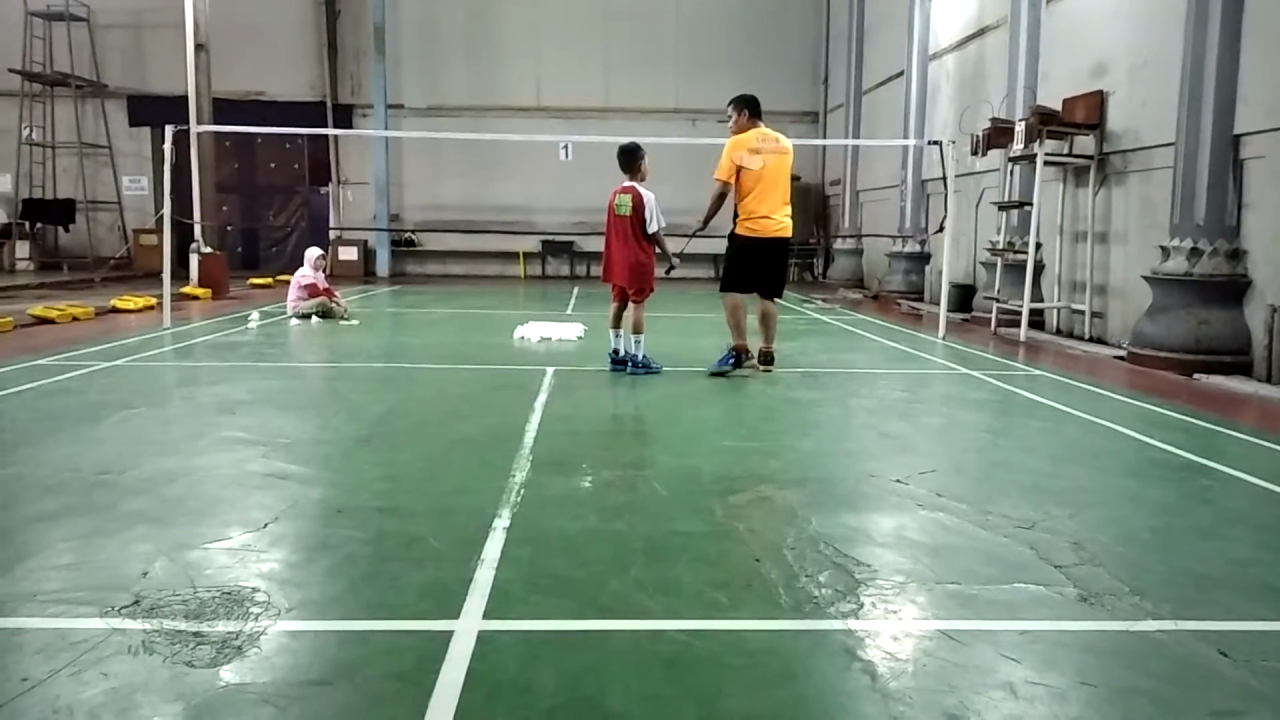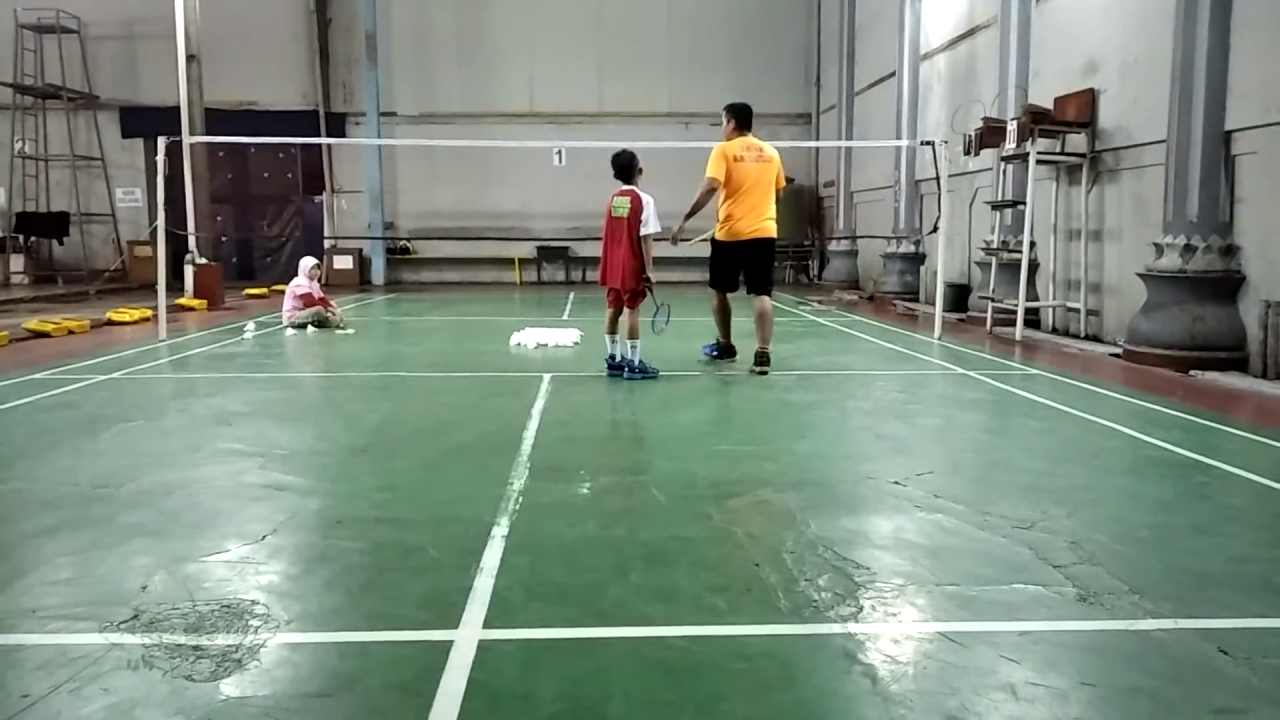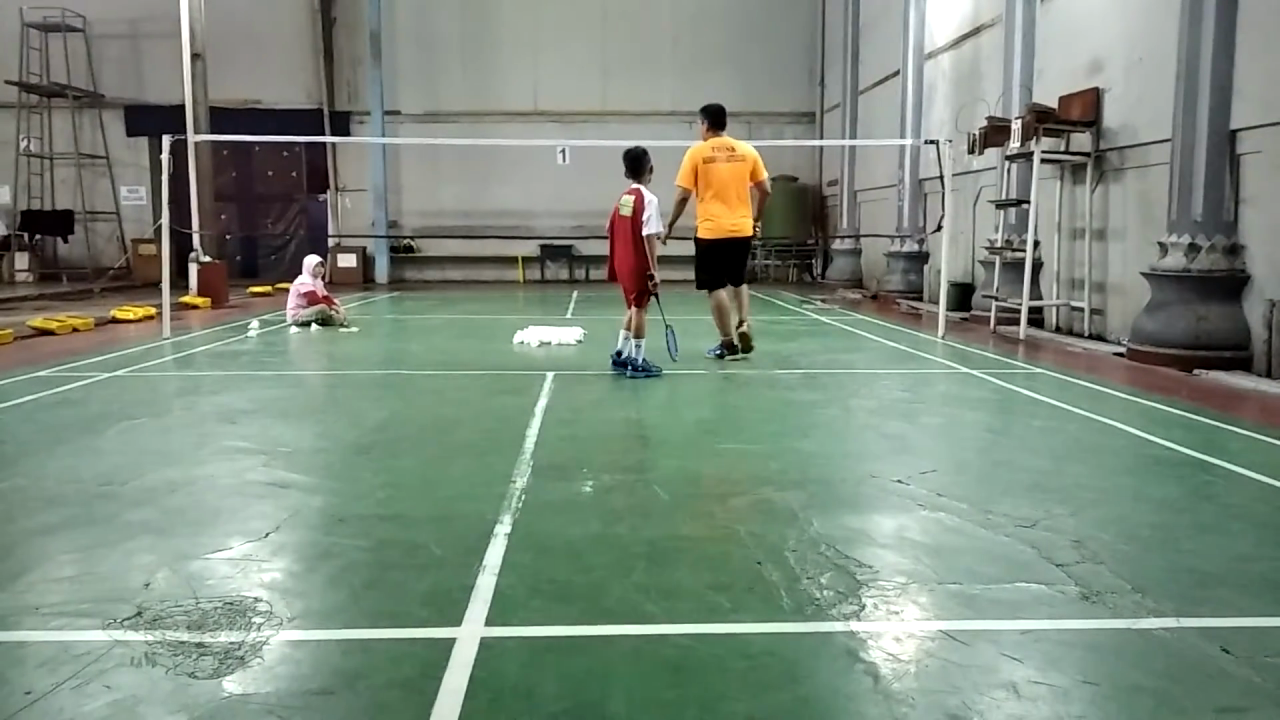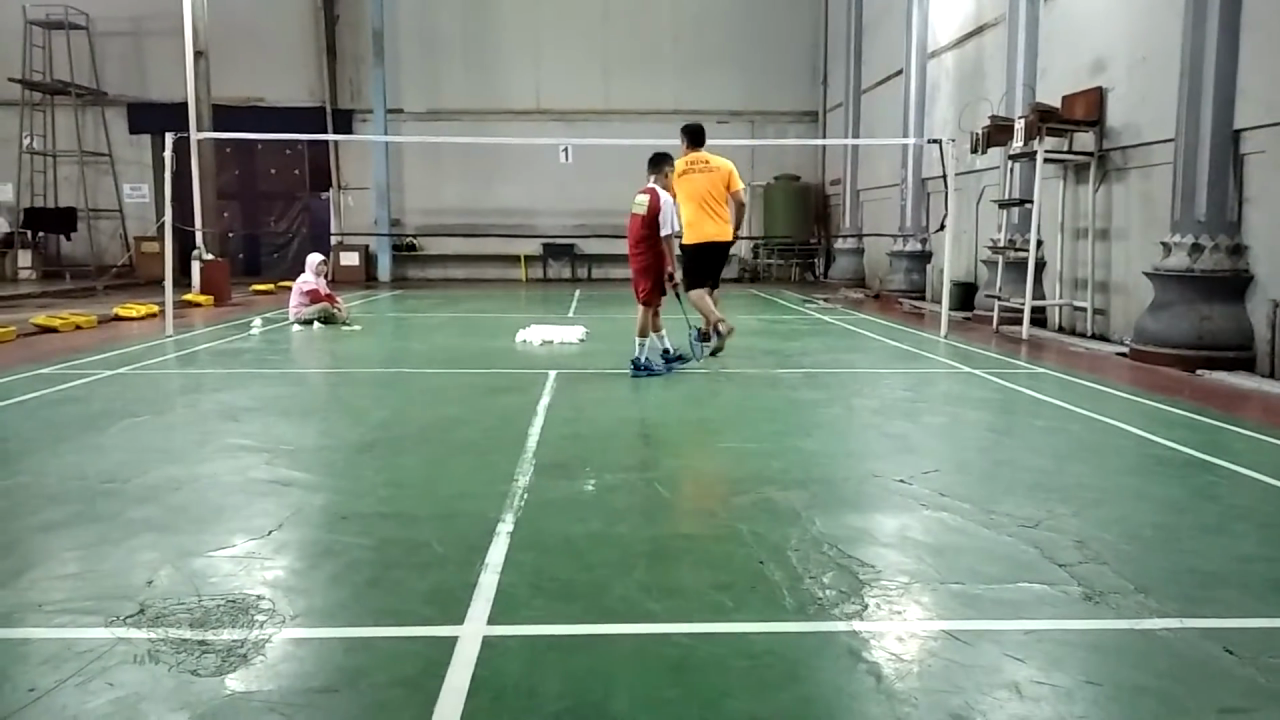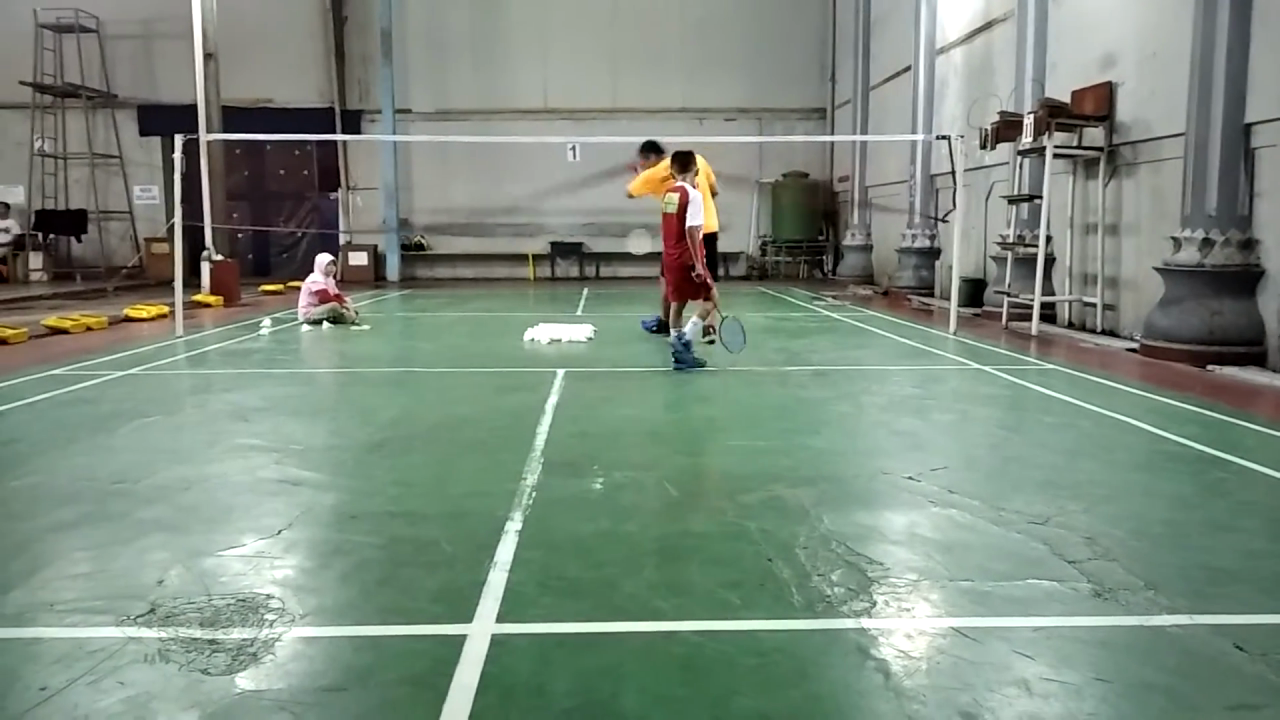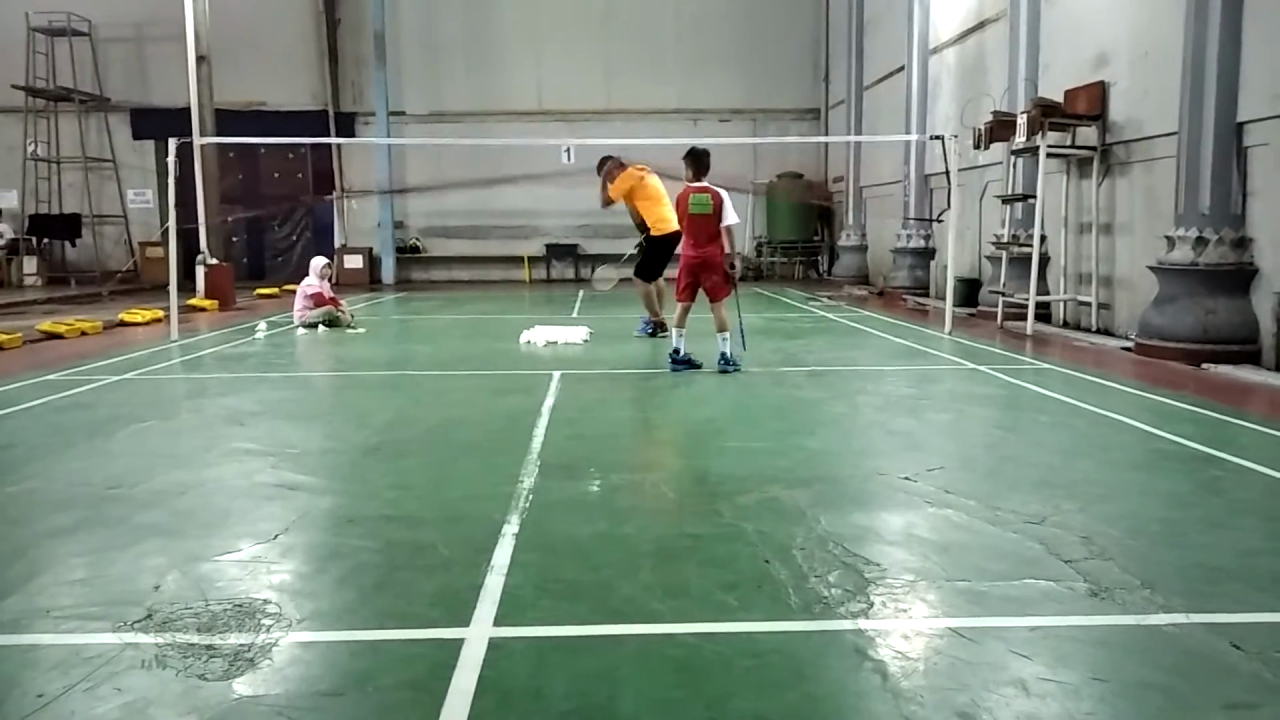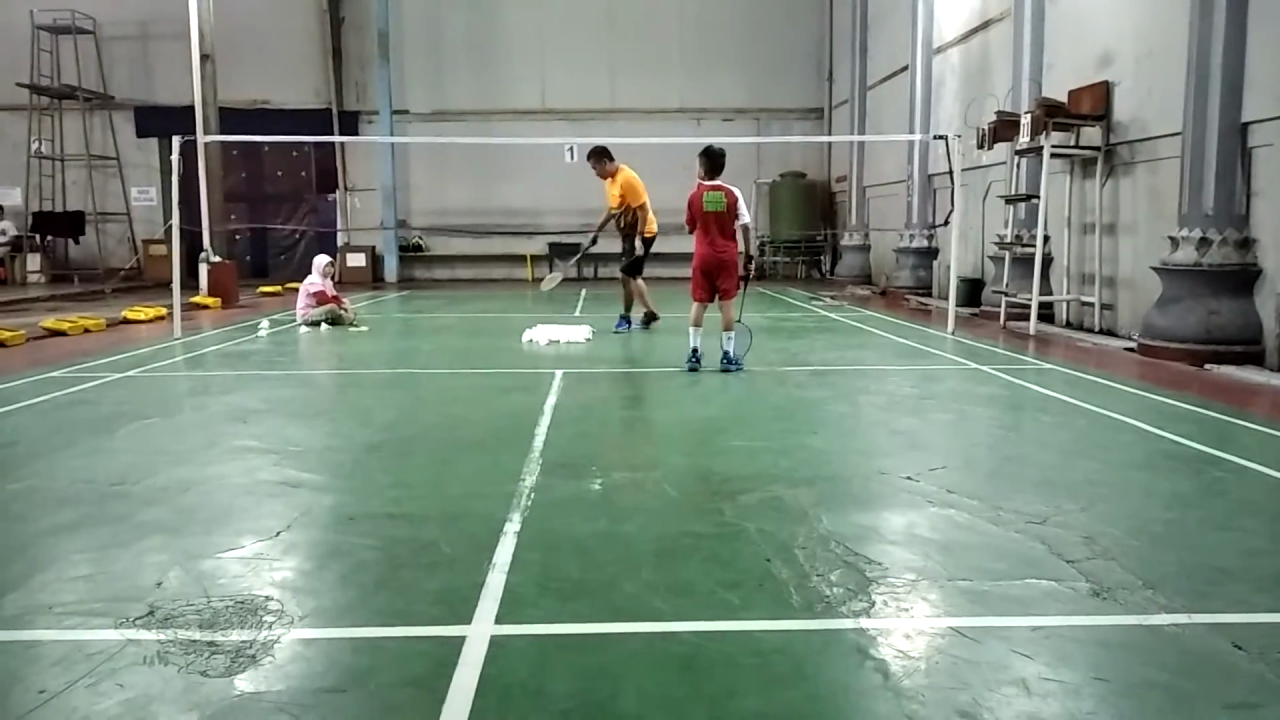
dt=0.4s
person 1, frame 1
left shoulder: (738, 143)
right shoulder: (785, 144)
left elbow: (722, 190)
left wrist: (705, 221)
left hip: (750, 229)
right hip: (781, 230)
left knee: (733, 290)
right knee: (767, 294)
left ankle: (740, 351)
right ankle: (767, 353)
person 1, frame 2
left shoulder: (724, 150)
right shoulder: (771, 153)
left elbow: (710, 187)
right elbow: (777, 191)
left wrist: (684, 220)
left hip: (731, 233)
right hip: (764, 232)
left knee: (719, 291)
right knee: (761, 294)
left ankle: (725, 345)
right ankle: (763, 354)
person 1, frame 3
left shoulder: (696, 153)
right shoulder: (748, 151)
left elbow: (683, 195)
right elbow: (765, 190)
left wrist: (669, 226)
right wrist: (755, 219)
left hip: (711, 232)
right hip: (742, 230)
left knee: (716, 288)
right knee: (737, 282)
left ankle: (728, 344)
right ankle: (742, 325)
person 1, frame 4
left shoulder: (676, 168)
right shoulder: (725, 165)
right elbow: (740, 201)
right wrist: (736, 228)
left hip: (694, 237)
right hip: (722, 236)
left knee: (695, 289)
right knee: (710, 286)
left ankle: (719, 323)
right ankle: (708, 330)
person 1, frame 5
left shoulder: (654, 174)
right shoulder: (697, 160)
left elbow: (629, 192)
right elbow: (714, 191)
left wrist: (639, 171)
right hip: (709, 228)
left ankle: (663, 322)
right ankle: (708, 327)
person 1, frame 6
left shoulder: (628, 177)
right shoulder: (642, 172)
left elbow: (605, 202)
left wrist: (604, 177)
left hip: (660, 232)
right hip: (671, 228)
left knee: (640, 279)
right knee: (654, 275)
left ankle: (658, 324)
right ankle: (656, 317)
person 1, frame 7
left shoulder: (627, 178)
right shoulder: (610, 180)
left elbow: (643, 210)
right elbow: (613, 209)
left wrist: (638, 238)
right wrist: (597, 230)
left hip: (641, 233)
right hip: (629, 233)
left knee: (626, 276)
right knee: (632, 276)
left ankle: (626, 317)
right ankle: (650, 313)
person 2, frame 1
left shoulder: (615, 194)
right shoulder: (645, 196)
left elbow: (614, 230)
right elbow: (654, 233)
right wrist: (670, 257)
left hip: (618, 261)
right hip: (638, 261)
left knee: (618, 304)
right knee: (637, 306)
left ankle: (617, 354)
right ankle: (637, 358)
person 2, frame 2
left shoulder: (613, 199)
right shoulder: (643, 200)
left elbow: (610, 234)
right elbow: (645, 238)
right wrist: (648, 270)
left hip: (613, 266)
right hip: (632, 267)
left knee: (613, 310)
right knee: (631, 311)
left ankle: (614, 360)
right ankle: (633, 364)
person 2, frame 3
left shoulder: (623, 197)
right shoulder: (648, 199)
left elbow: (610, 229)
right elbow: (649, 238)
right wrist: (653, 271)
left hip: (623, 264)
right hip: (639, 266)
left knee: (634, 309)
right knee: (639, 310)
left ankle: (621, 355)
right ankle: (637, 363)
person 2, frame 4
left shoulder: (638, 196)
right shoulder: (664, 199)
right elbow: (667, 238)
right wrist: (673, 270)
left hip: (639, 261)
right hip: (651, 262)
left knee: (652, 307)
right knee: (647, 308)
left ankle: (667, 352)
right ankle: (640, 361)
person 2, frame 5
left shoulder: (667, 194)
right shoulder: (693, 194)
right elbow: (691, 230)
right wrist: (697, 263)
left hip: (670, 257)
right hip: (687, 258)
left knee: (677, 303)
right knee: (709, 299)
left ankle: (681, 354)
right ankle: (685, 338)
person 2, frame 6
left shoulder: (682, 196)
right shoulder: (719, 195)
right elbow: (728, 230)
right wrist: (732, 260)
left hip: (689, 258)
right hip: (713, 258)
left knee: (684, 304)
right knee: (718, 305)
left ankle: (677, 354)
right ankle: (725, 356)
person 2, frame 7
left shoulder: (695, 196)
right shoulder: (733, 193)
left elbow: (691, 228)
right elbow: (745, 227)
right wrist: (749, 256)
left hip: (703, 257)
right hip: (727, 257)
left knee: (699, 303)
right knee: (726, 304)
left ankle: (694, 352)
right ankle: (728, 355)
